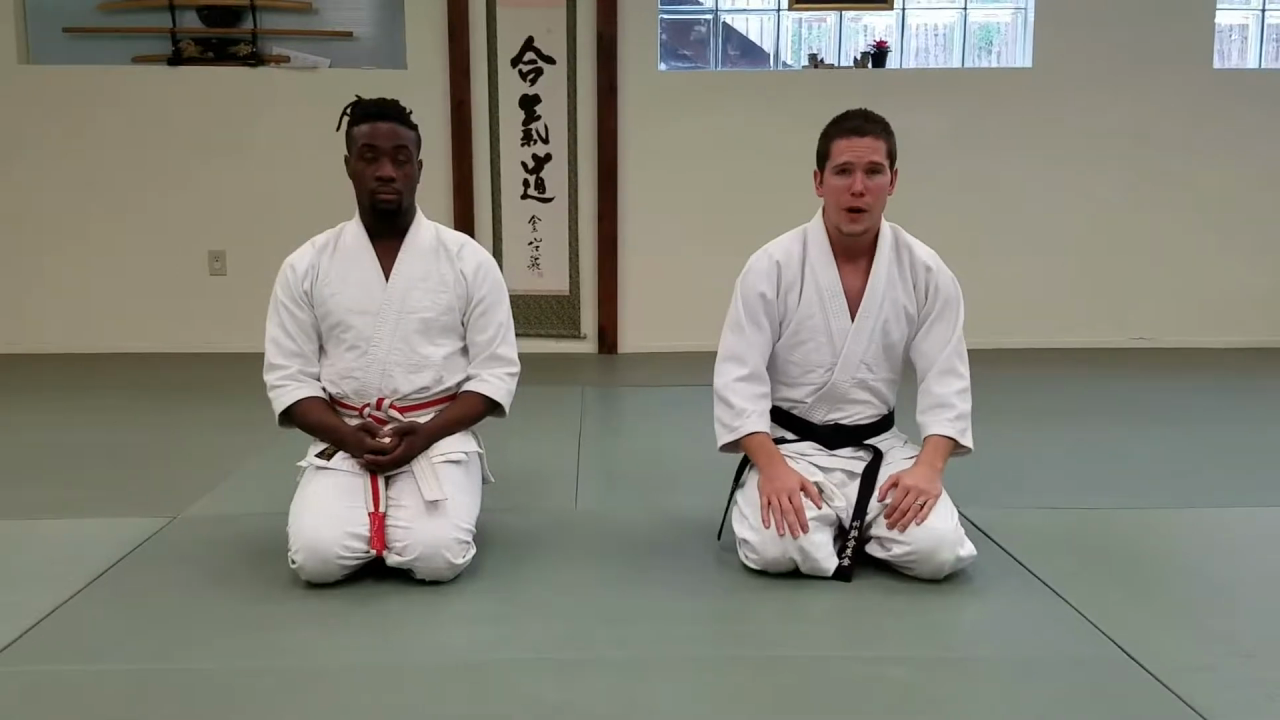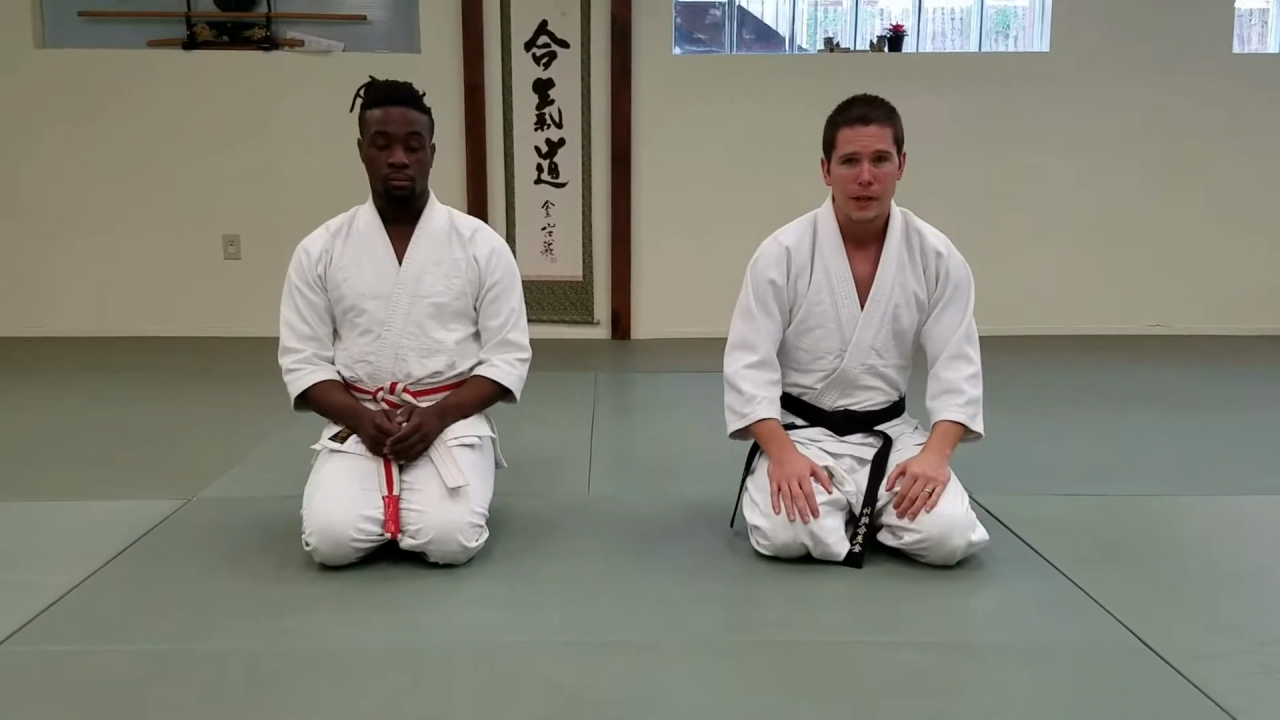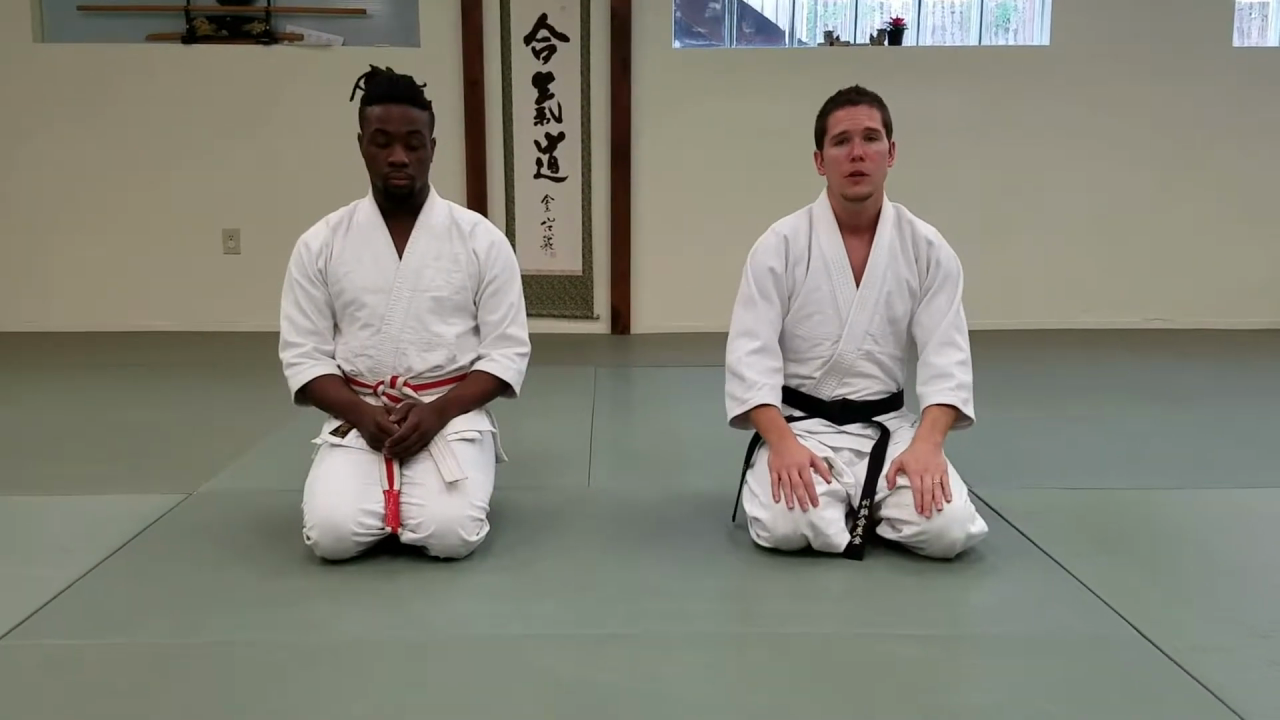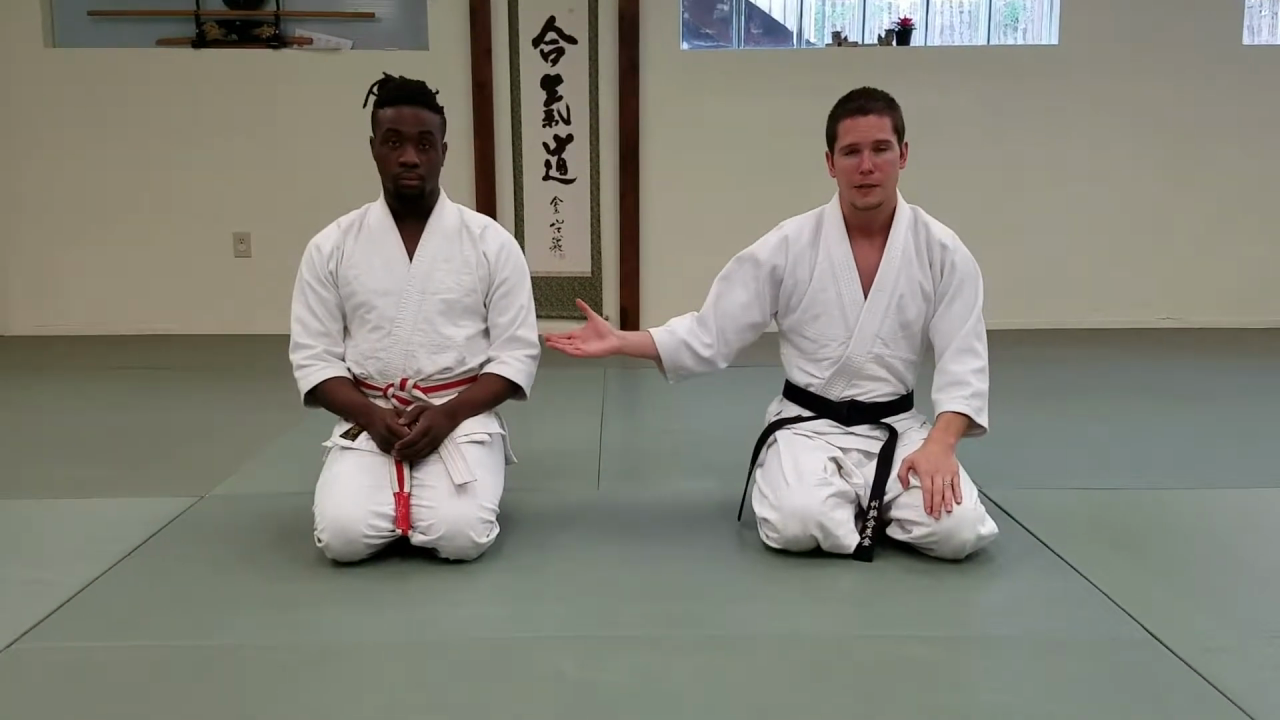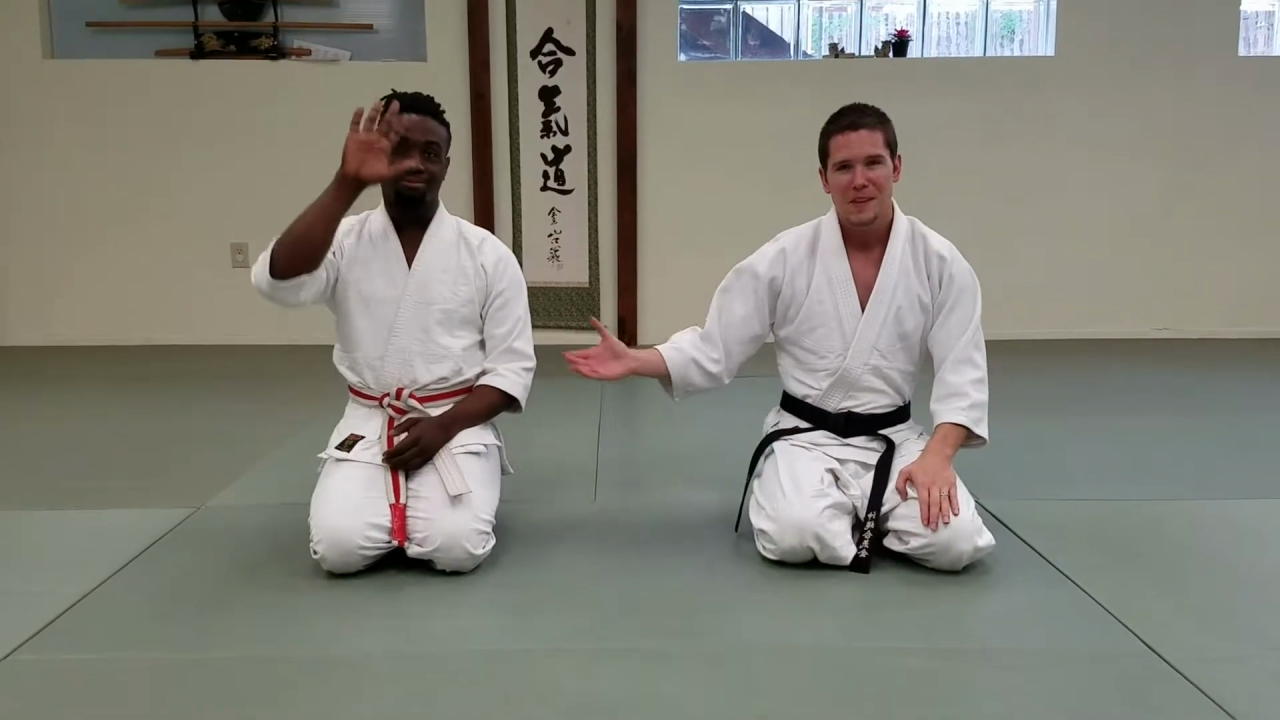
dt=0.7s
person 1, frame 1
left shoulder: (468, 260)
right shoulder: (306, 265)
left elbow: (496, 370)
right elbow: (288, 376)
left wrist: (425, 434)
right wrist: (348, 436)
left hip: (439, 437)
right hip: (342, 441)
left knee: (436, 557)
right knee: (317, 558)
left ankle: (409, 516)
right ankle: (369, 517)
person 1, frame 2
left shoulder: (480, 244)
right shoulder: (320, 249)
left elbow: (508, 356)
right elbow: (303, 360)
left wrist: (437, 416)
right wrist: (363, 419)
left hip: (451, 421)
right hip: (357, 424)
left knee: (449, 539)
right knee: (332, 540)
left ankle: (424, 497)
right ankle: (389, 502)
person 1, frame 3
left shoulder: (480, 240)
right shoulder: (321, 243)
left elbow: (507, 352)
right elbow: (304, 355)
left wrist: (436, 412)
right wrist: (363, 414)
left hip: (451, 414)
right hip: (358, 418)
left knee: (450, 534)
right knee: (333, 535)
left ankle: (419, 492)
right ankle: (388, 495)
person 1, frame 4
left shoulder: (490, 242)
right shoulder: (331, 246)
left elbow: (517, 353)
right elbow: (313, 356)
left wrist: (448, 415)
right wrist: (371, 415)
left hip: (461, 415)
right hip: (370, 419)
left knee: (460, 535)
right knee: (343, 536)
left ankle: (426, 495)
right ankle: (398, 496)
person 1, frame 5
left shoulder: (487, 255)
right shoulder: (338, 240)
left elbow: (511, 365)
right elbow: (277, 281)
left wrist: (443, 426)
right wrist: (346, 184)
left hip: (456, 425)
right hip: (367, 425)
left knee: (455, 547)
right knee: (339, 548)
left ankle: (439, 499)
right ankle: (393, 505)
person 2, frame 1
left shoulder: (926, 271)
right shoulder: (772, 265)
left elbow: (945, 379)
right elbow: (738, 377)
left wrist: (928, 466)
right wrist: (773, 468)
left hip: (878, 448)
right hip: (790, 446)
left knee: (937, 552)
right knee: (775, 551)
left ankle: (849, 525)
right ankle: (828, 523)
person 2, frame 2
left shoulder: (936, 257)
right shoulder: (782, 252)
left elbow: (957, 366)
right elbow: (748, 363)
left wrist: (936, 454)
right wrist: (782, 454)
left hip: (890, 433)
right hip: (801, 432)
left knee: (948, 536)
right knee: (787, 534)
left ankle: (859, 511)
right ankle: (836, 506)
person 2, frame 3
left shoulder: (926, 248)
right shoulder: (780, 244)
left elbow: (946, 357)
right elbow: (751, 355)
left wrist: (927, 444)
right wrist: (781, 443)
left hip: (887, 425)
right hip: (800, 424)
left knee: (947, 529)
right knee: (788, 524)
left ankle: (858, 503)
person 2, frame 4
left shoulder: (942, 251)
right shoulder: (788, 246)
left elbow: (964, 361)
right elbow: (708, 334)
left wrist: (939, 445)
right wrist: (617, 341)
left hip: (897, 427)
right hip: (808, 425)
left knee: (959, 530)
right knee: (798, 524)
left ankle: (864, 502)
right ankle: (849, 500)
person 2, frame 5
left shoulder: (942, 263)
right shoulder: (784, 258)
left elbow: (963, 371)
right elbow: (713, 346)
left wrist: (938, 457)
right wrist: (634, 361)
left hip: (894, 438)
right hip: (804, 436)
left knee: (955, 544)
right knee: (791, 536)
left ankle: (860, 518)
right ankle: (845, 515)
